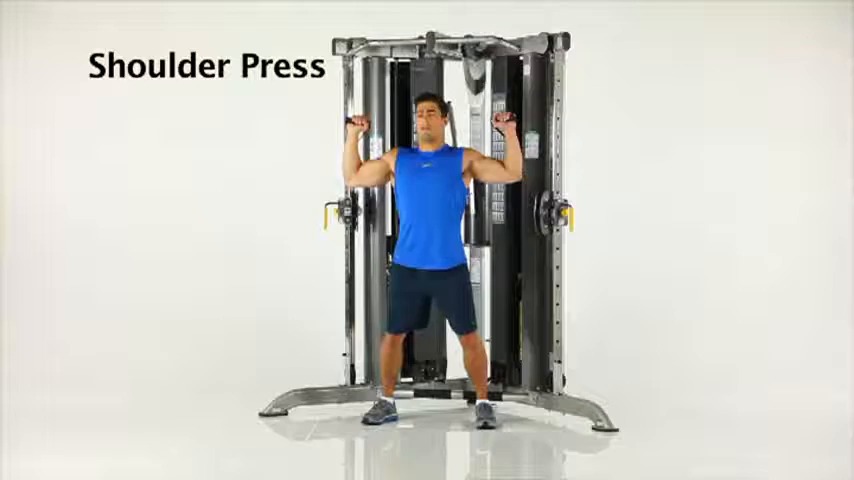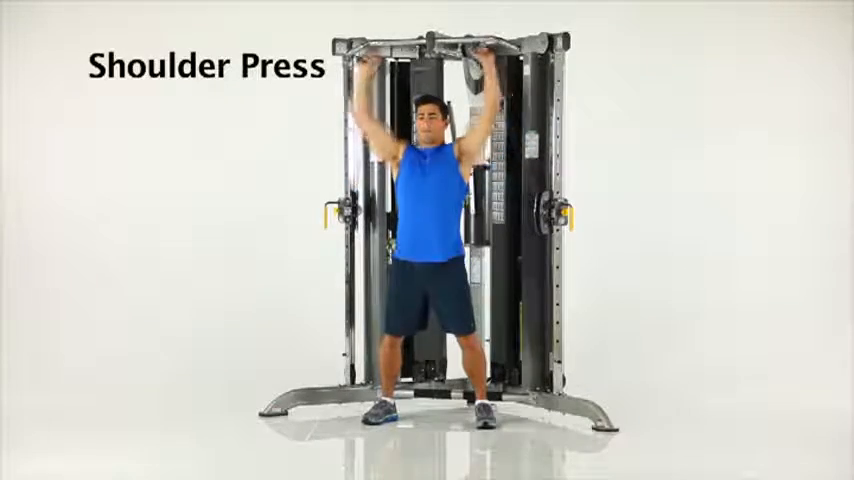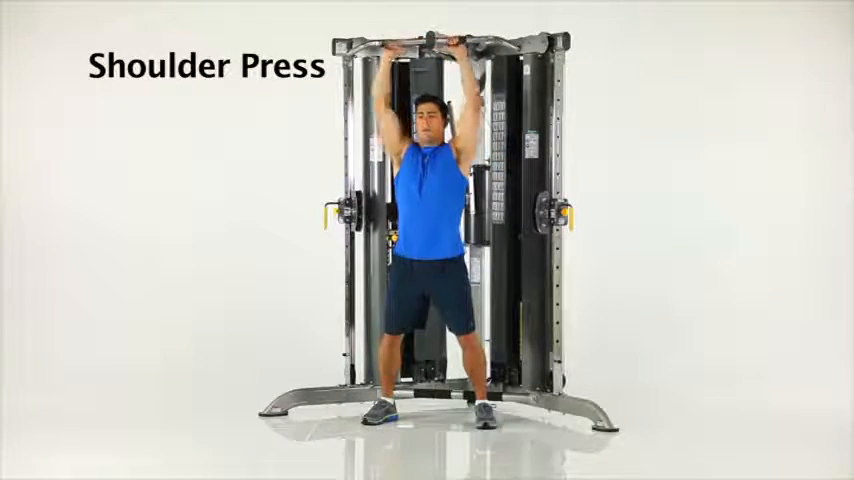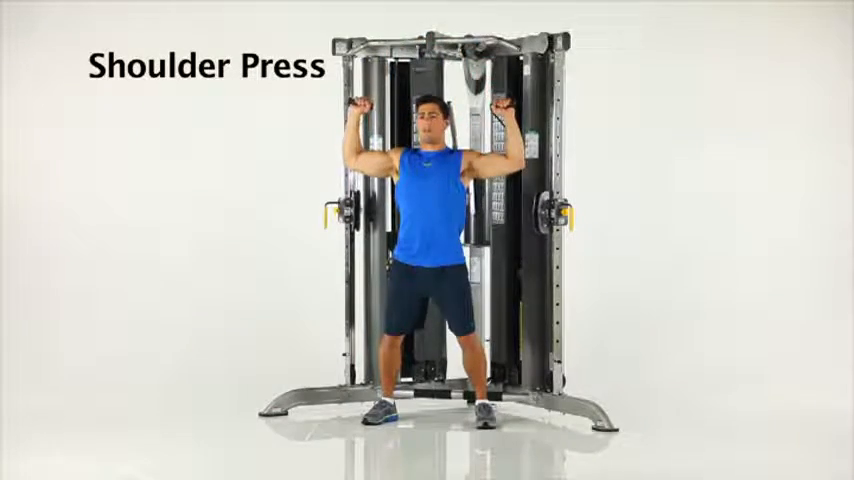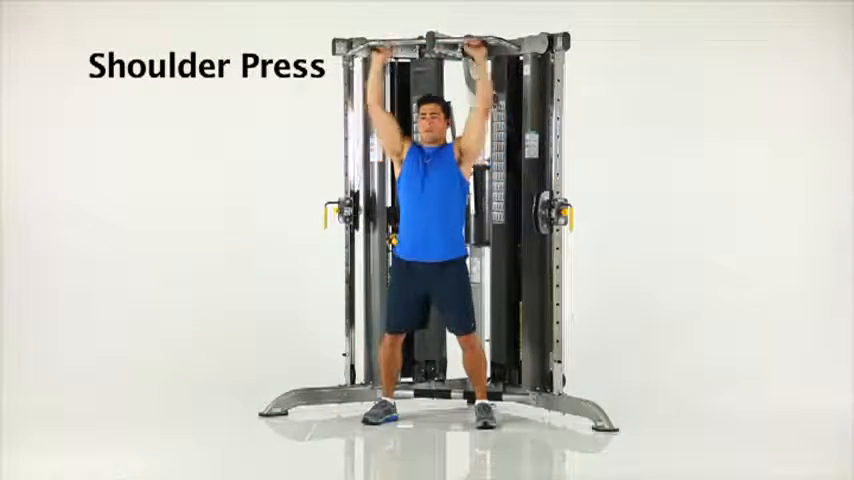
dt=1s
person 1, frame 1
left shoulder: (464, 159)
right shoulder: (396, 159)
left elbow: (513, 174)
right elbow: (352, 177)
left wrist: (510, 132)
right wrist: (353, 135)
left hip: (451, 266)
right hip: (407, 265)
left knee: (469, 336)
right knee: (393, 334)
left ankle: (483, 402)
right ankle: (386, 401)
person 1, frame 2
left shoulder: (459, 154)
right shoulder: (400, 155)
left elbow: (490, 114)
right elbow: (363, 120)
left wrist: (490, 68)
right wrist: (364, 75)
left hip: (448, 264)
right hip: (405, 263)
left knee: (468, 337)
right knee: (392, 337)
left ankle: (482, 403)
right ankle: (386, 401)
person 1, frame 3
left shoulder: (458, 153)
right shoulder: (402, 153)
left elbow: (474, 105)
right elbow: (380, 106)
left wrist: (462, 57)
right wrist: (386, 59)
left hip: (448, 263)
right hip: (406, 262)
left knee: (467, 336)
right knee: (391, 335)
left ankle: (482, 403)
right ankle: (386, 402)
person 1, frame 4
left shoulder: (464, 161)
right shoulder: (398, 159)
left elbow: (515, 162)
right elbow: (352, 159)
left wrist: (509, 119)
right wrist: (354, 116)
left hip: (450, 266)
right hip: (406, 265)
left knee: (467, 337)
right knee: (391, 336)
left ankle: (482, 402)
right ankle: (386, 402)
person 1, frame 5
left shoulder: (460, 154)
right shoulder: (403, 153)
left elbow: (482, 108)
right elbow: (376, 109)
left wrist: (481, 61)
right wrist: (377, 63)
left hip: (449, 264)
right hip: (406, 263)
left knee: (468, 337)
right knee: (392, 335)
left ankle: (482, 402)
right ankle: (387, 402)
